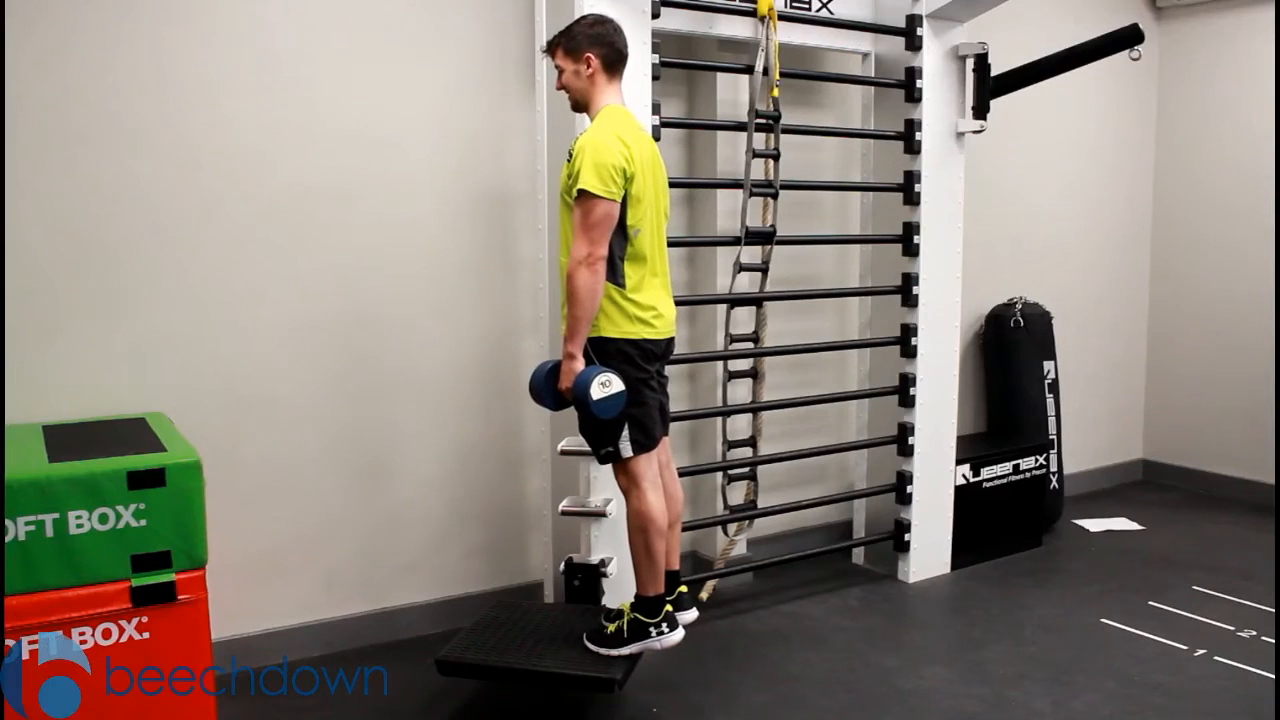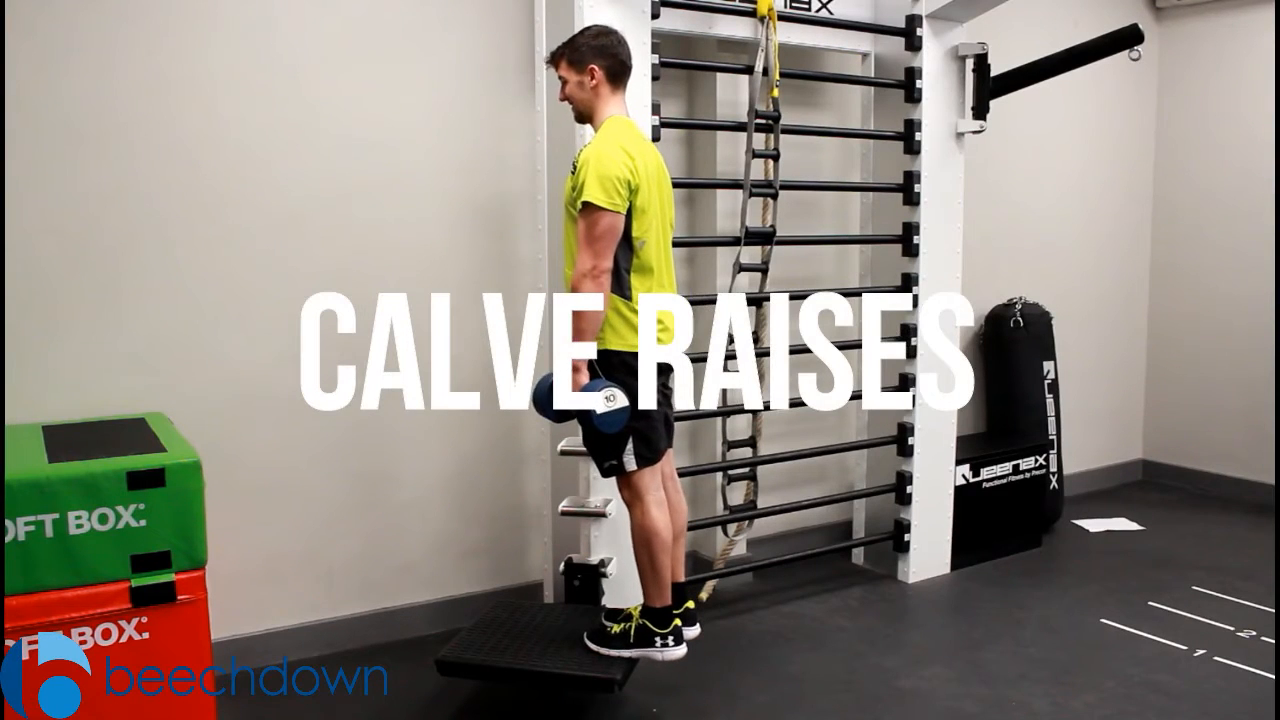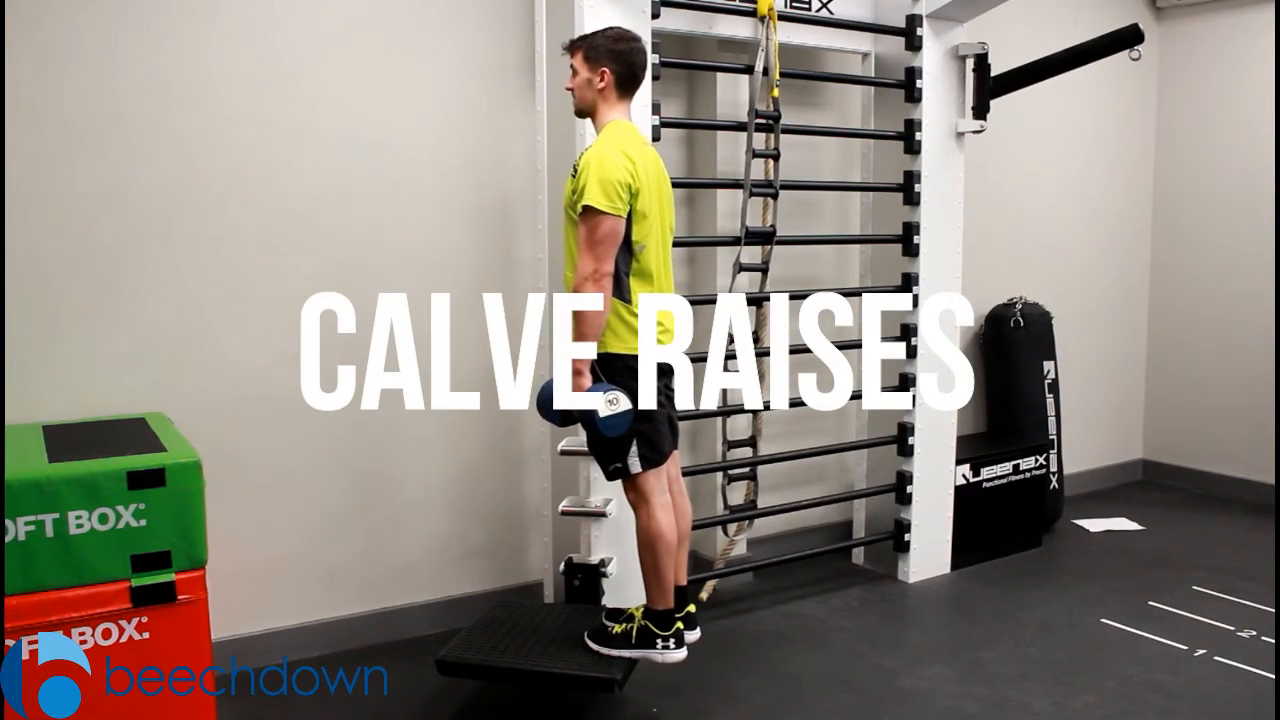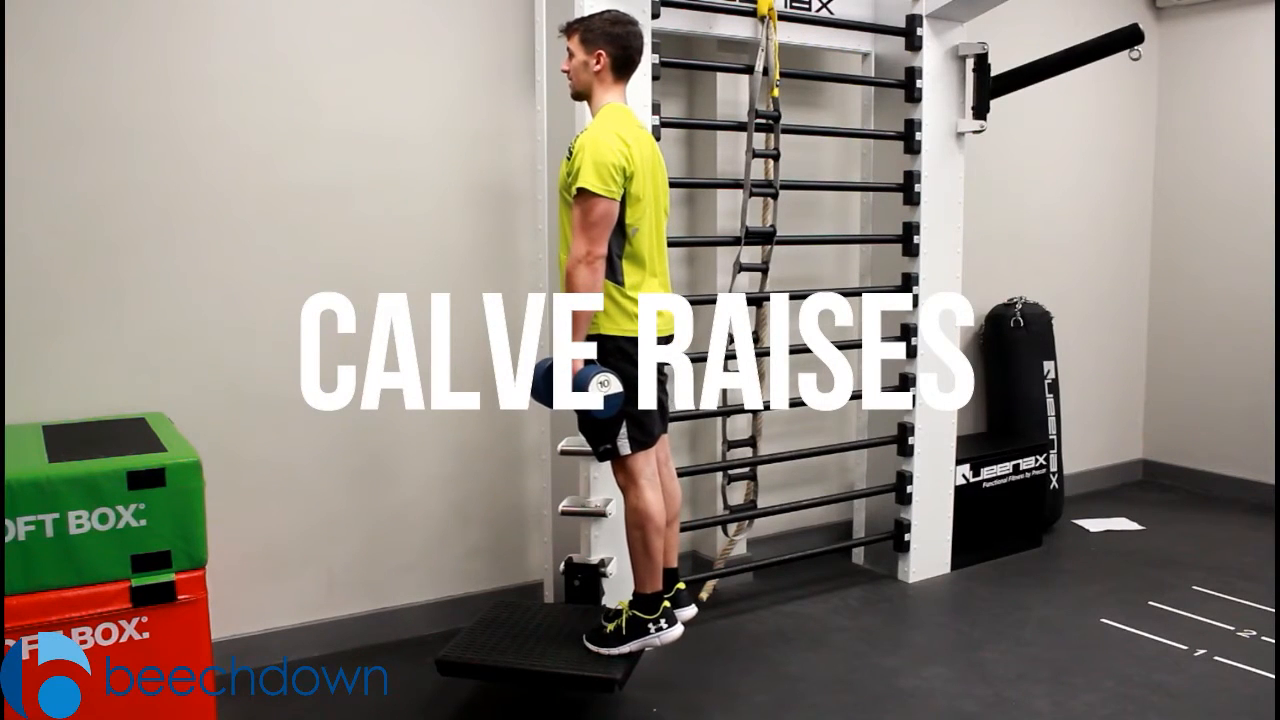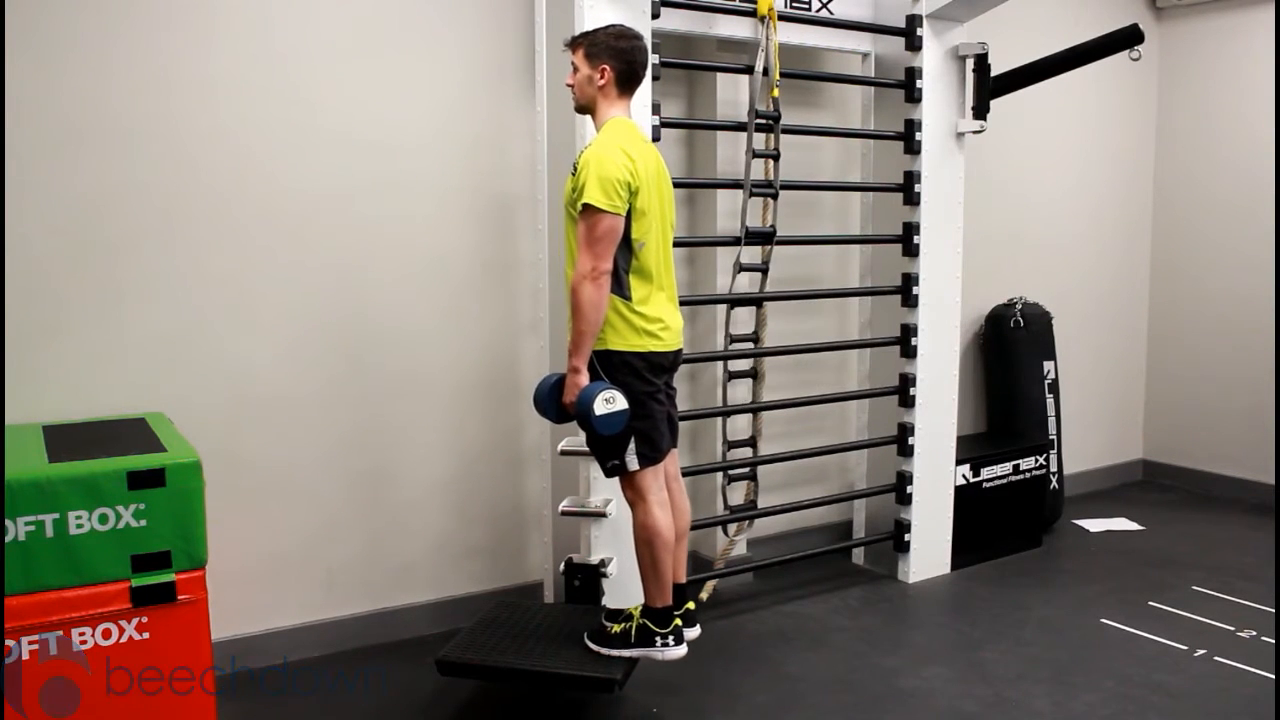
dt=1s
person 1, frame 1
left shoulder: (599, 143)
right shoulder: (636, 136)
left elbow: (591, 256)
left wrist: (572, 350)
left hip: (616, 333)
right hip: (649, 323)
left knee: (637, 473)
right knee: (656, 463)
left ankle: (651, 615)
right ankle: (671, 592)
person 1, frame 2
left shoulder: (604, 155)
right shoulder: (641, 147)
left elbow: (595, 271)
left wrist: (577, 362)
left hip: (621, 345)
right hip: (653, 335)
left knee: (639, 485)
right knee: (660, 475)
left ankle: (658, 626)
right ankle: (676, 606)
person 1, frame 3
left shoulder: (604, 158)
right shoulder: (642, 151)
left elbow: (596, 274)
left wrist: (580, 365)
left hip: (622, 348)
right hip: (654, 338)
left knee: (644, 487)
right knee: (664, 477)
left ankle: (659, 626)
right ankle: (677, 609)
person 1, frame 4
left shoulder: (599, 140)
right shoulder: (637, 135)
left elbow: (590, 255)
left wrist: (574, 346)
left hip: (615, 330)
right hip: (648, 321)
left knee: (634, 470)
right knee: (654, 460)
left ankle: (649, 610)
right ankle: (670, 589)
person 1, frame 5
left shoulder: (605, 156)
right shoulder: (643, 149)
left elbow: (595, 271)
left wrist: (577, 364)
left hip: (624, 346)
right hip: (658, 335)
left knee: (643, 485)
right knee: (664, 476)
left ankle: (657, 624)
right ankle: (676, 605)
